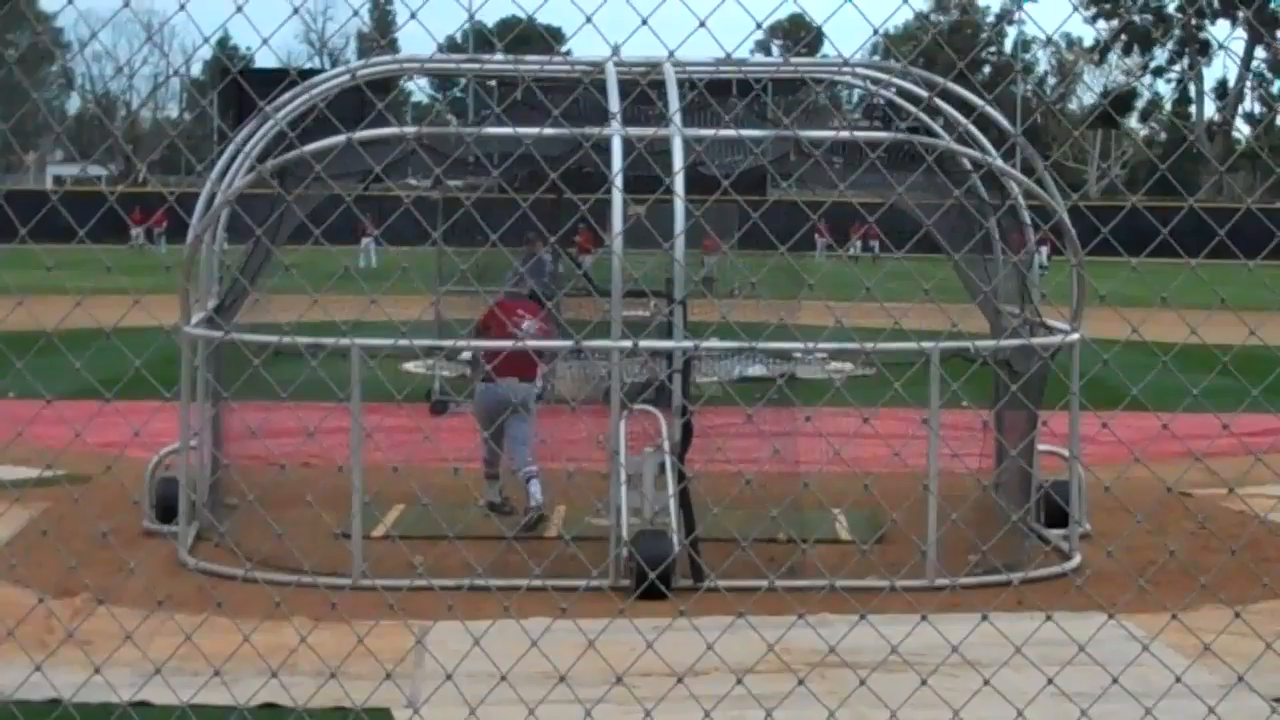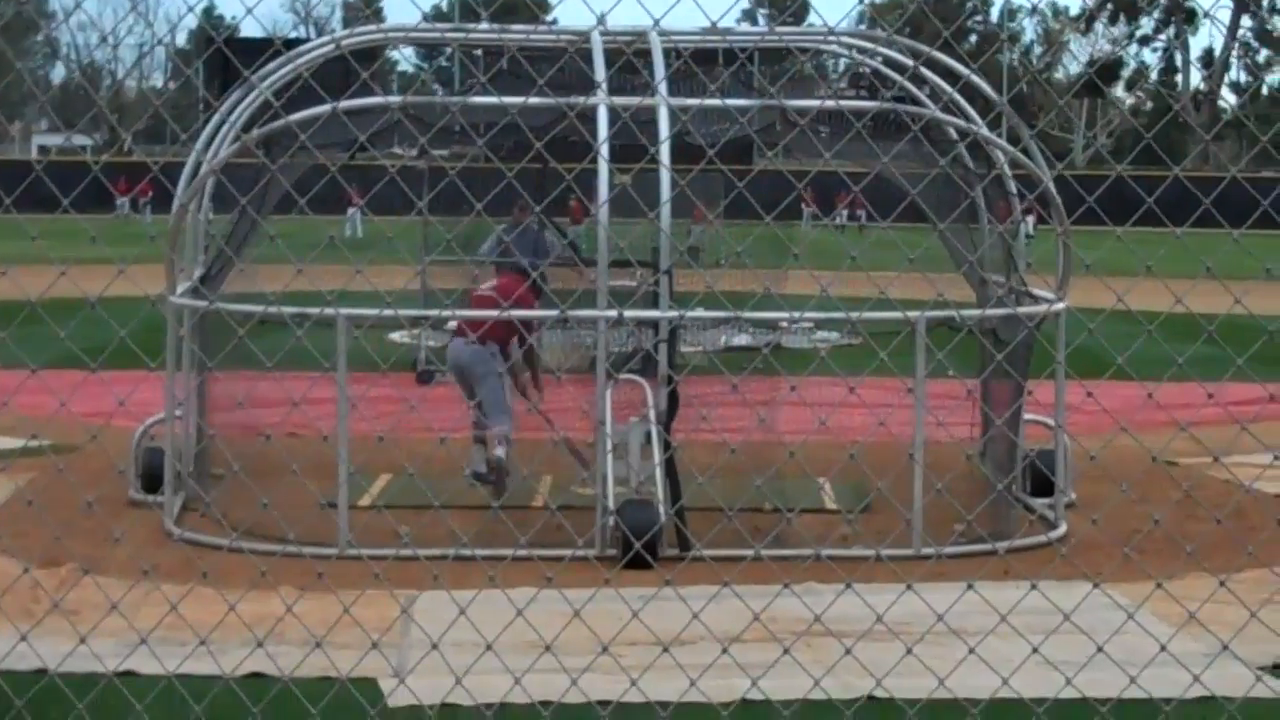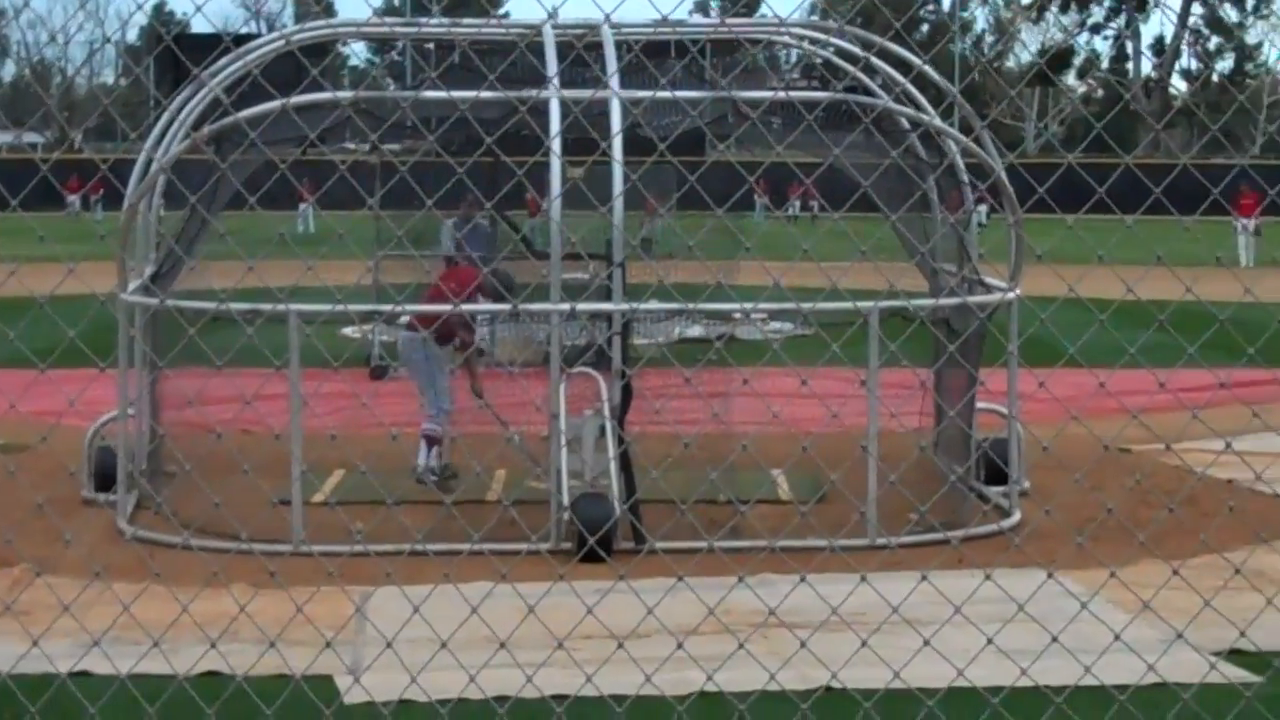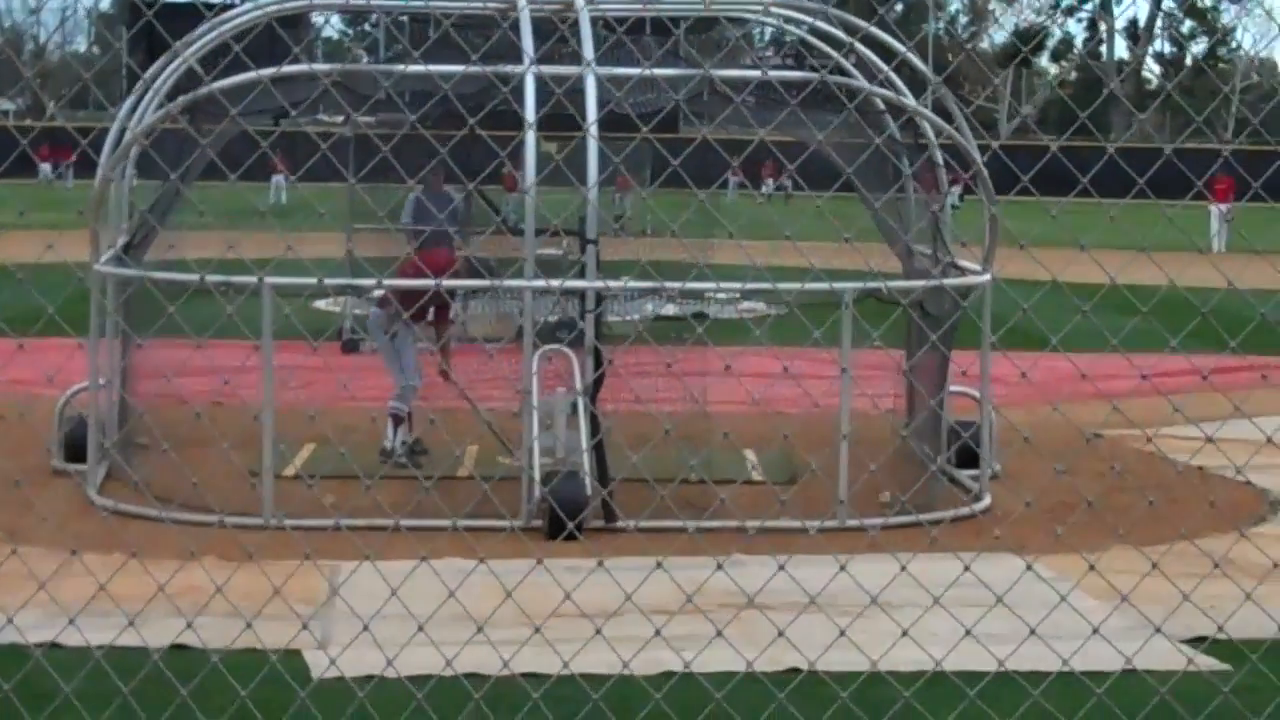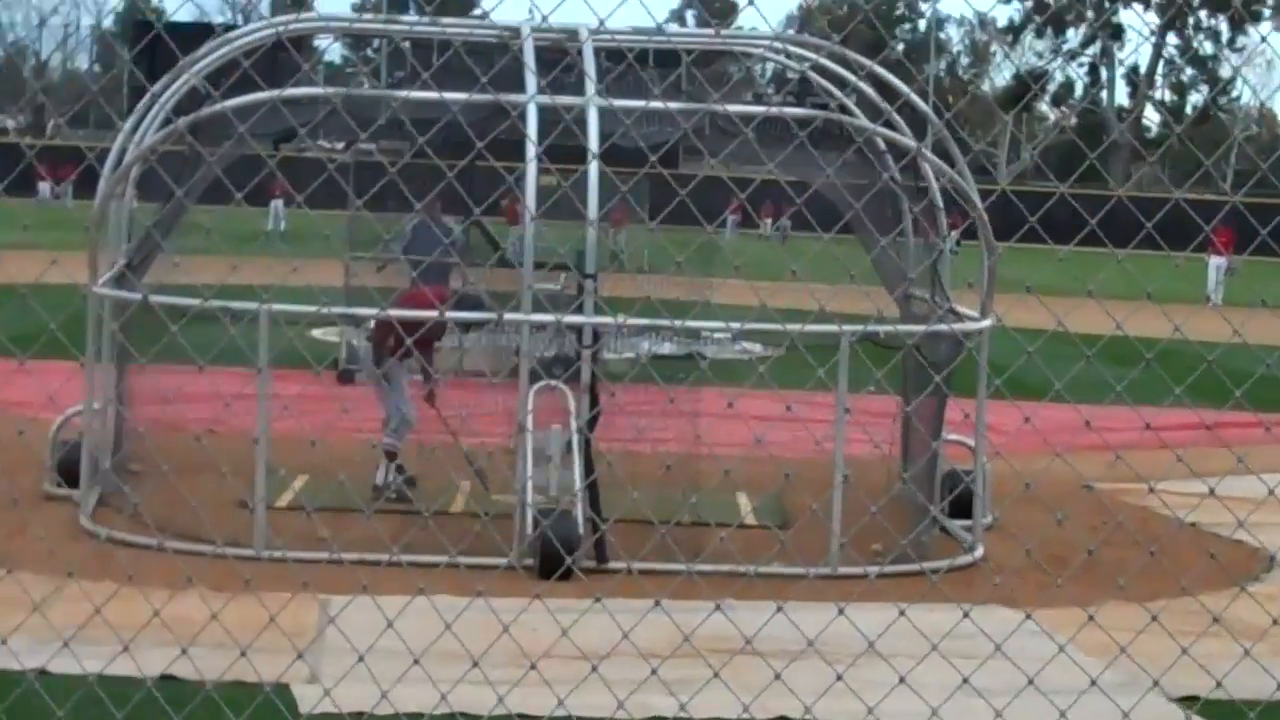
dt=0.3s
person 1, frame 1
left shoulder: (503, 306)
right shoulder: (544, 323)
left elbow: (480, 334)
left wrist: (478, 365)
left hip: (493, 386)
right hip: (525, 388)
left knee: (492, 445)
right knee: (522, 452)
left ankle: (494, 498)
right ankle: (535, 502)
person 1, frame 2
left shoulder: (490, 285)
right shoulder: (522, 291)
right elbow: (526, 341)
left wrist: (516, 377)
right wrist: (535, 379)
left hip: (456, 347)
right hip: (480, 350)
left knee: (482, 410)
right knee: (500, 414)
left ankle: (480, 467)
right ankle: (498, 458)
person 1, frame 3
left shoulder: (471, 296)
right shoulder: (467, 276)
left elbow: (467, 343)
left wrist: (475, 379)
right wrist: (461, 333)
left hip: (423, 341)
right hip: (422, 341)
left knee: (442, 405)
right knee: (439, 406)
left ankle: (436, 462)
right ankle: (425, 467)
person 1, frame 4
left shoulder: (449, 281)
right shoulder: (444, 260)
left elbow: (442, 321)
right elbow: (400, 278)
left wrist: (445, 361)
right wrist: (393, 318)
left hip: (402, 323)
right hip: (389, 318)
left knee: (410, 382)
right knee: (408, 383)
left ankle: (405, 438)
right ankle: (391, 446)
person 1, frame 5
left shoulder: (439, 310)
right shoulder: (431, 301)
left elbow: (426, 346)
right elbow: (384, 325)
left wrist: (430, 383)
right wrist: (382, 368)
left hip: (396, 358)
right hip: (381, 357)
left knee: (402, 414)
right knee: (404, 417)
left ankle: (393, 469)
right ankle: (384, 484)
